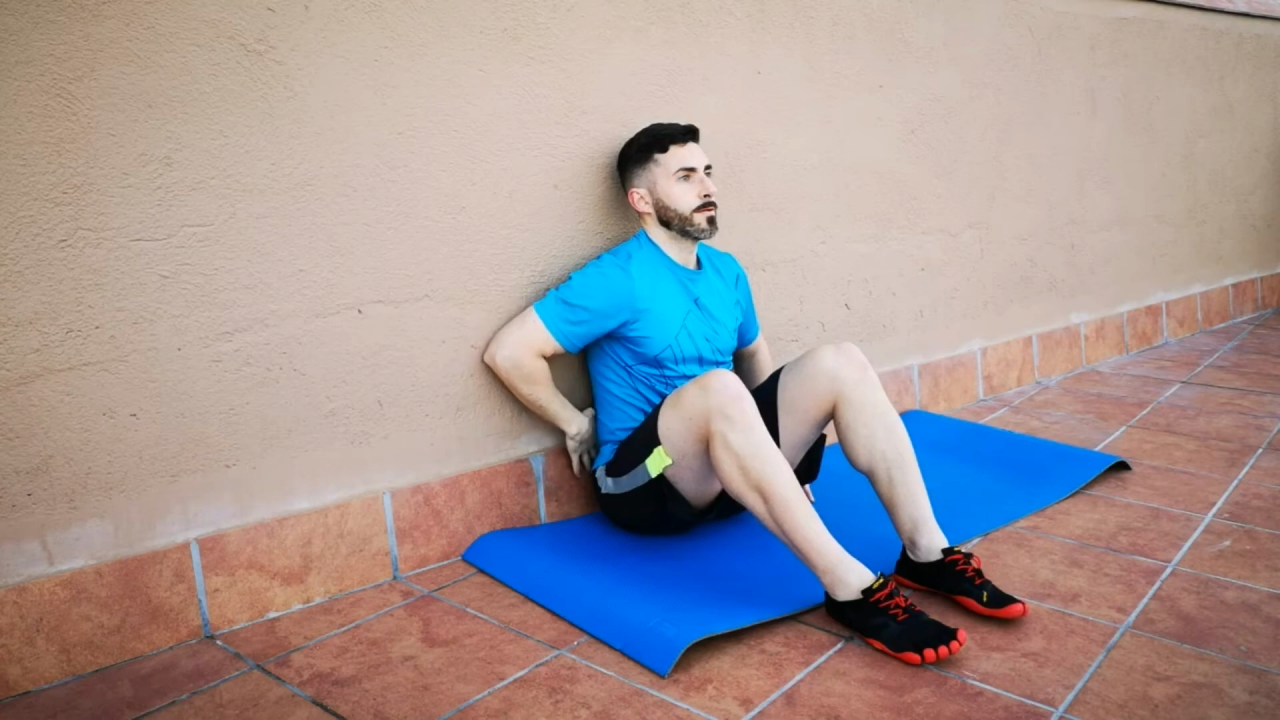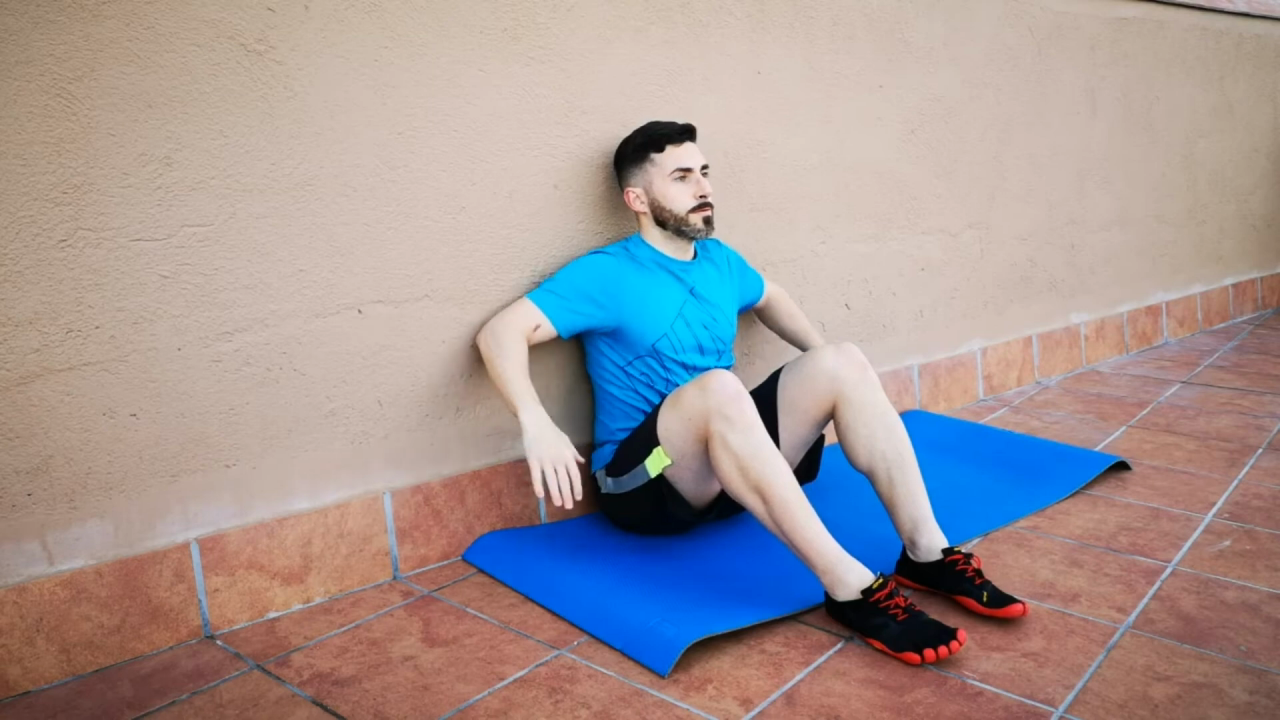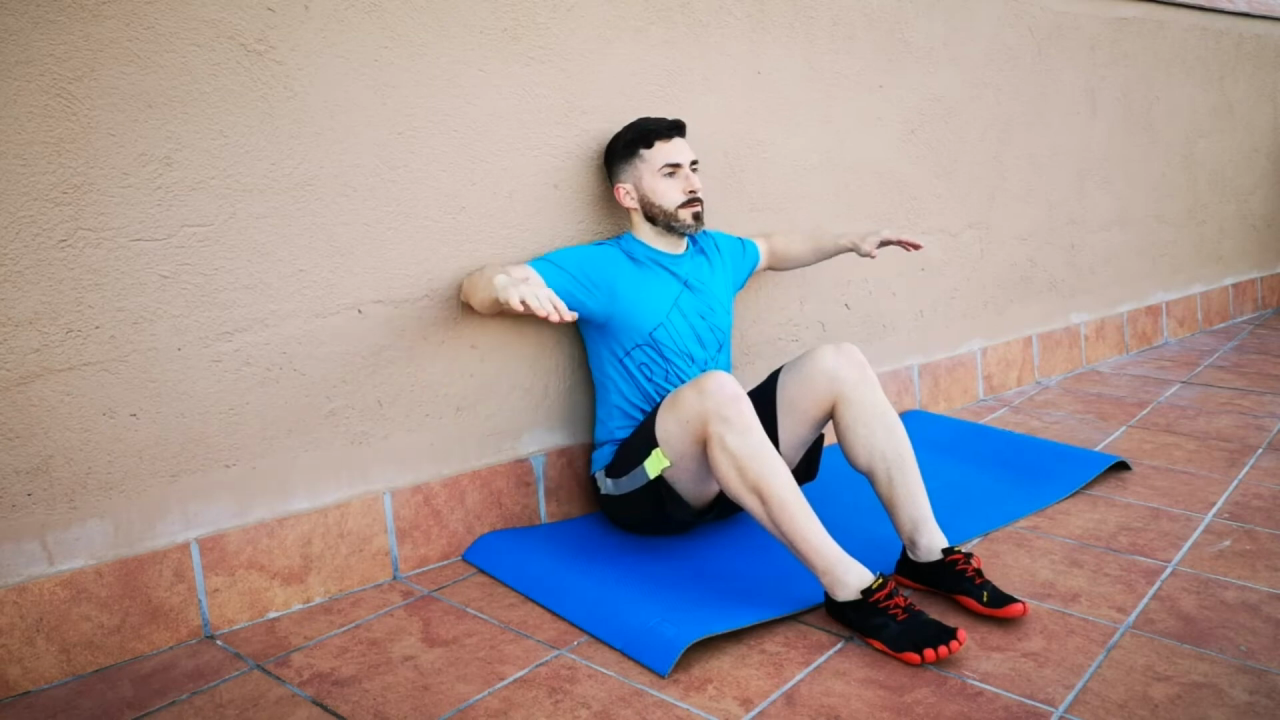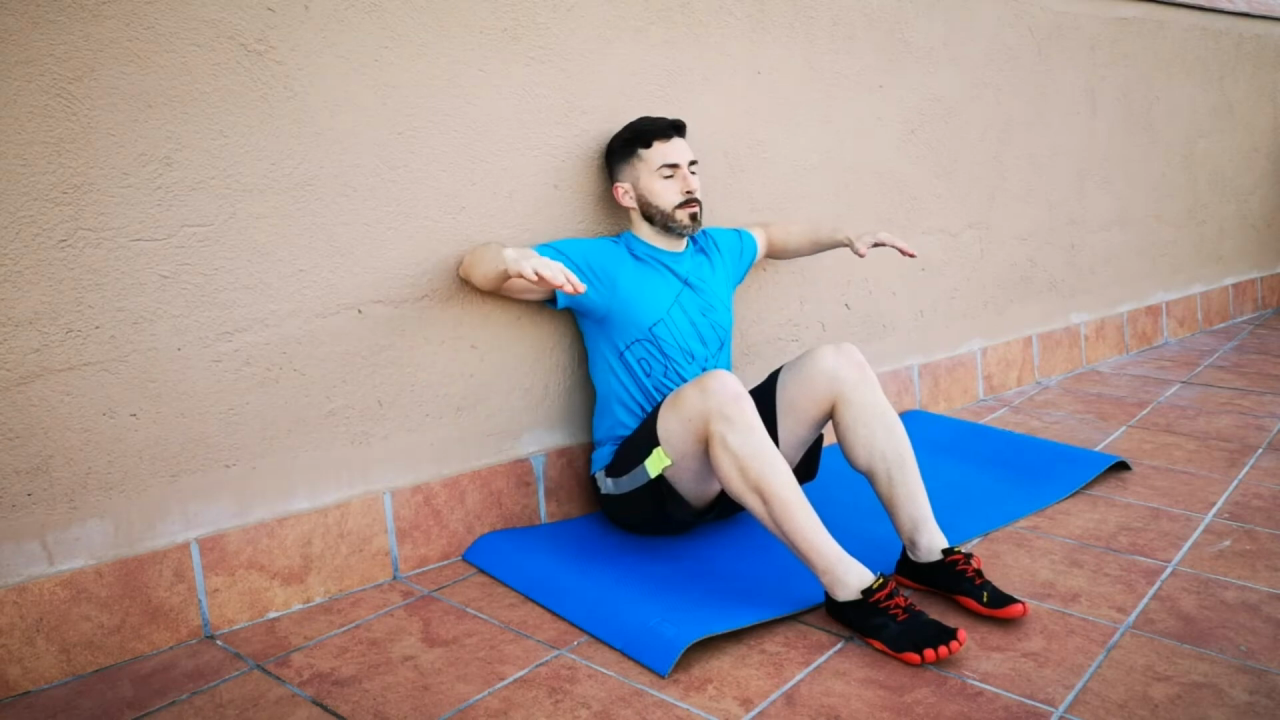
dt=0.5s
person 1, frame 1
left shoulder: (726, 271)
right shoulder: (616, 279)
left elbow: (753, 356)
right elbow: (507, 352)
left wrist: (787, 444)
right wrist: (576, 423)
left hip: (731, 468)
right hip: (642, 481)
left knee: (839, 363)
right knee: (719, 388)
left ankle: (926, 552)
right ankle: (851, 587)
person 1, frame 2
left shoulder: (721, 261)
right shoulder: (607, 275)
left elbow: (768, 297)
right elbow: (499, 332)
left wrist: (819, 353)
right wrist: (537, 423)
left hip: (732, 465)
right hip: (642, 482)
left knee: (841, 361)
right knee: (717, 386)
left ankle: (926, 552)
right ankle: (851, 587)
person 1, frame 3
left shoulder: (715, 253)
right shoulder: (600, 268)
left elbow: (771, 249)
right elbow: (474, 289)
left wrist: (848, 241)
right wrist: (508, 284)
left hip: (727, 465)
right hip: (640, 482)
left knee: (838, 362)
right knee: (714, 389)
left ankle: (926, 553)
right ankle: (850, 588)
person 1, frame 4
left shoulder: (717, 250)
right shoulder: (601, 264)
left elbow: (770, 237)
right elbow: (473, 266)
left wrist: (843, 238)
right wrist: (513, 261)
left hip: (731, 462)
right hip: (642, 482)
left knee: (839, 363)
right knee: (718, 388)
left ankle: (926, 552)
right ankle: (851, 587)
